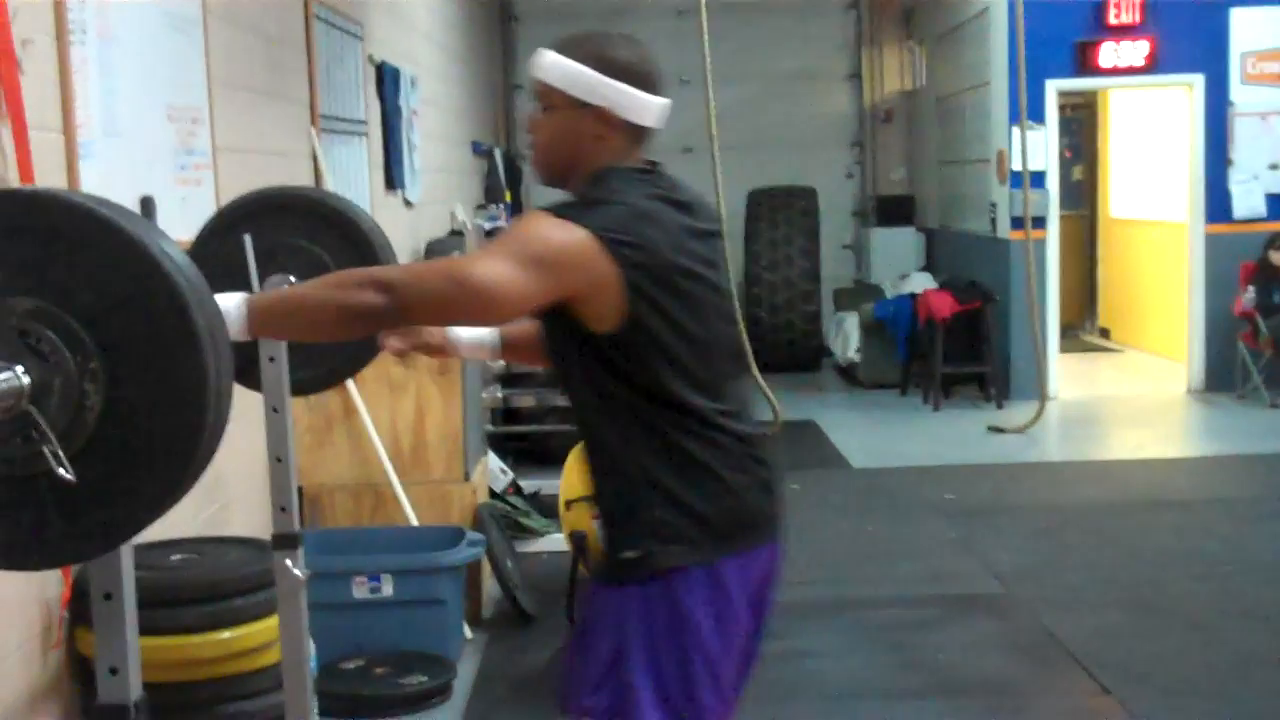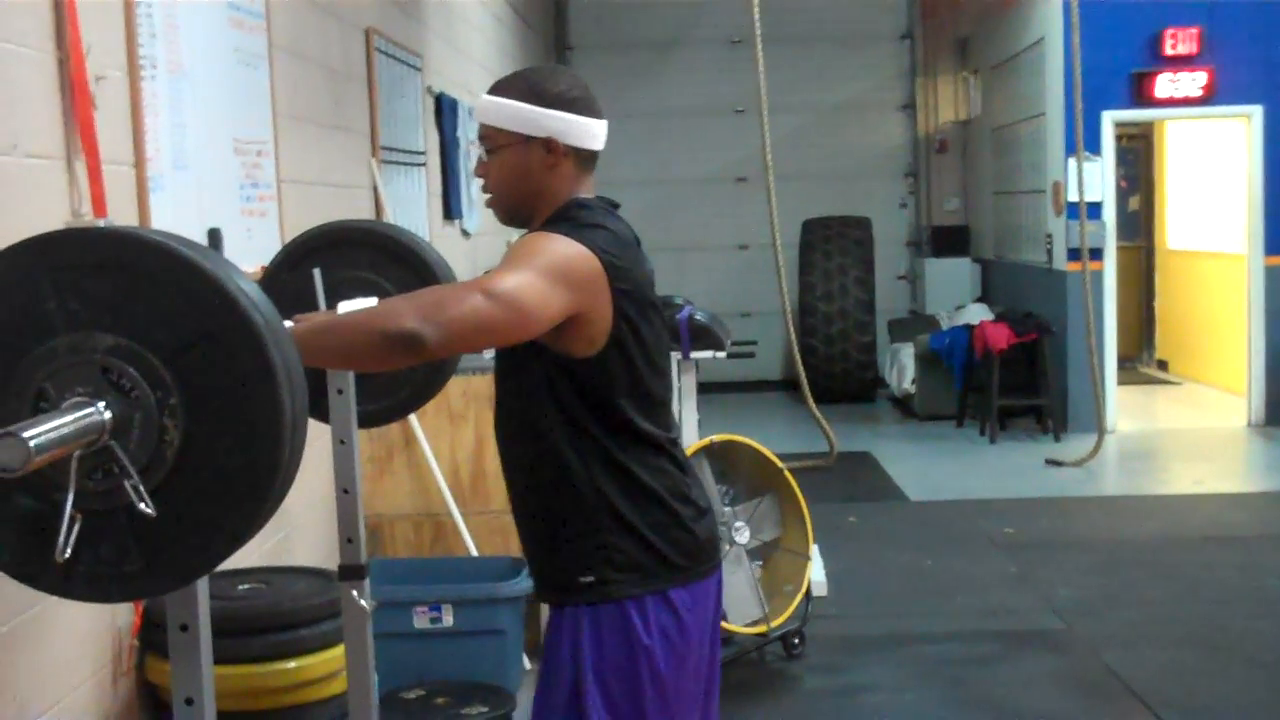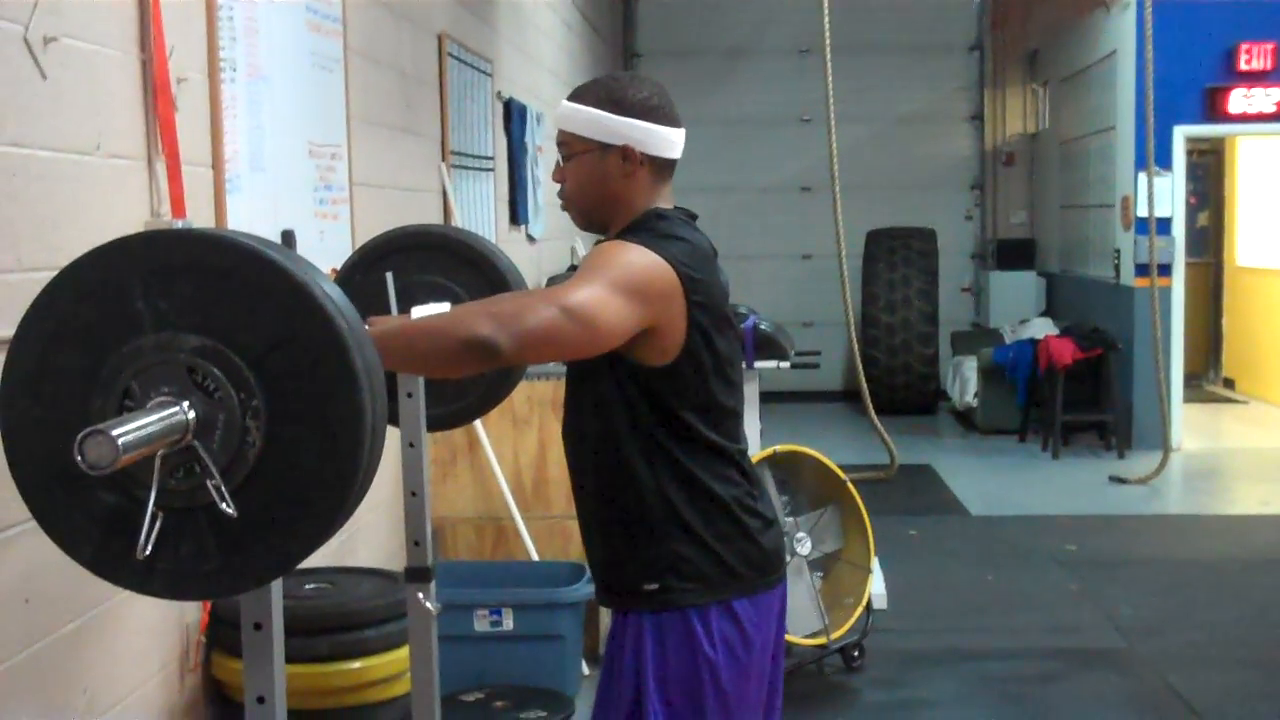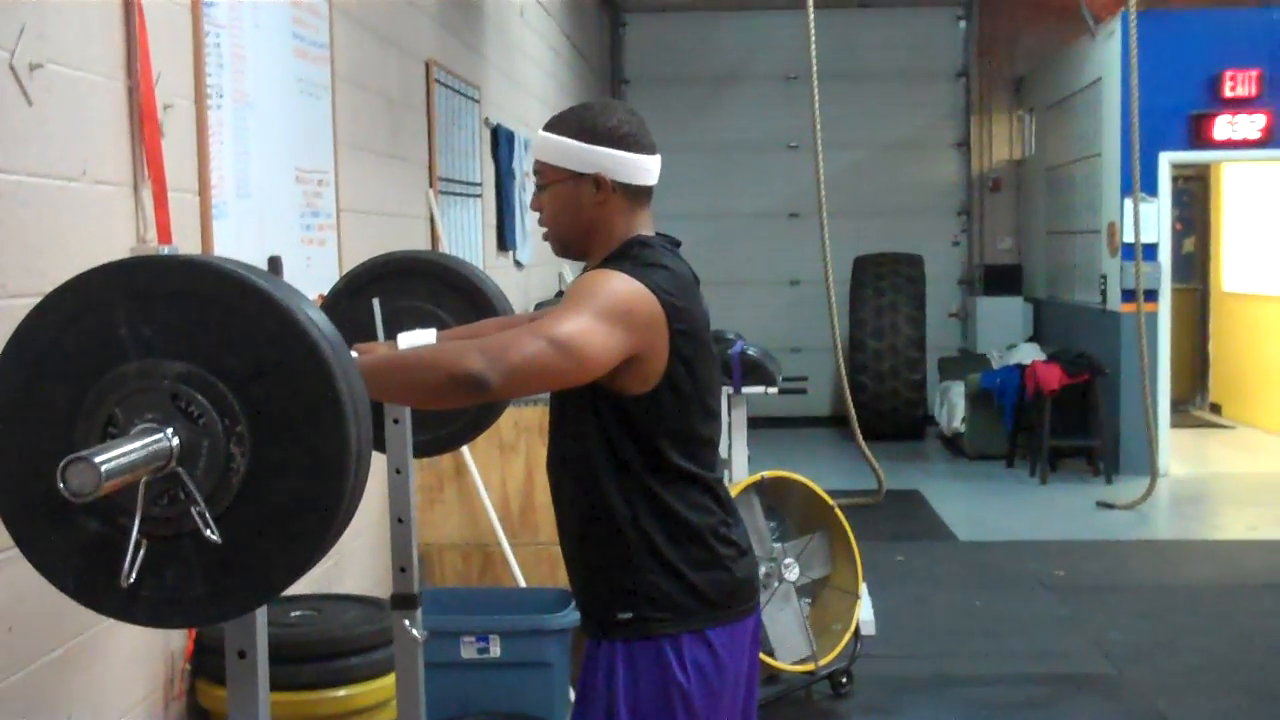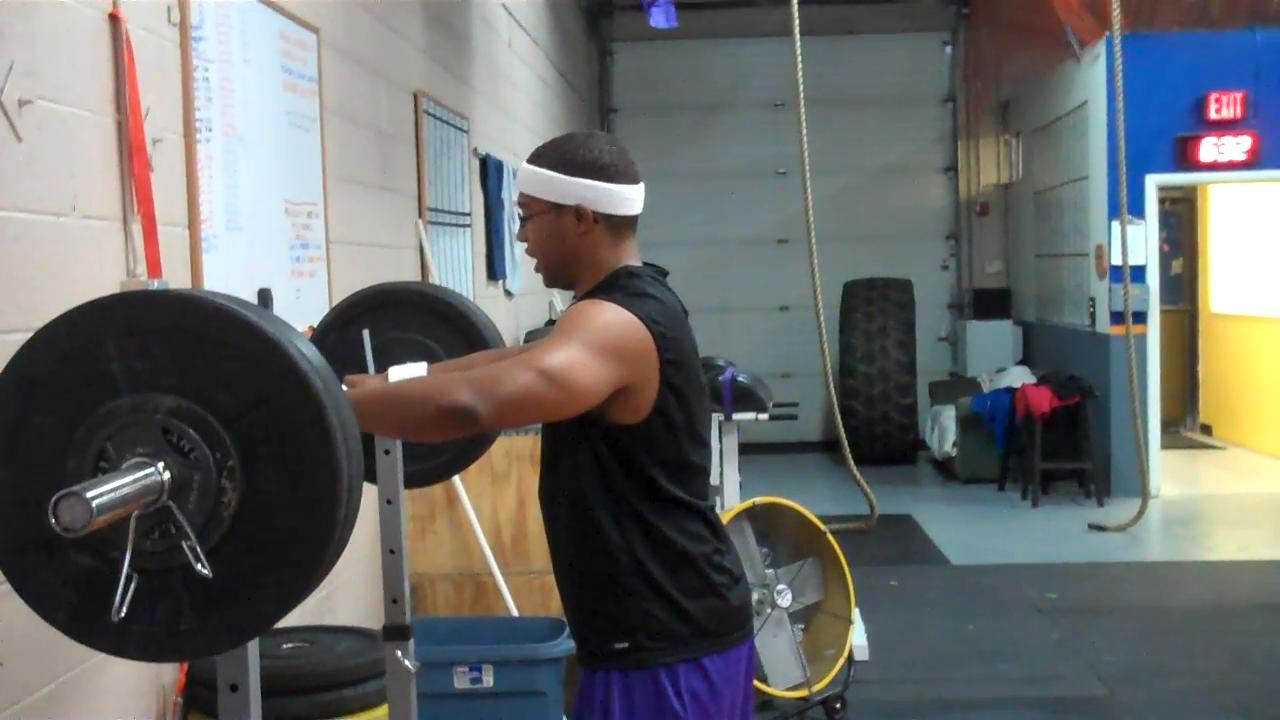
dt=1s
person 1, frame 1
left shoulder: (579, 240)
right shoulder: (674, 211)
left elbow: (388, 297)
left wrist: (225, 312)
right wrist: (467, 339)
left hip: (680, 543)
right hip: (719, 521)
person 1, frame 2
left shoulder: (566, 257)
right shoulder: (593, 240)
left elbow: (418, 330)
right elbow: (458, 308)
right wrist: (324, 323)
left hip: (627, 576)
right hip: (653, 558)
person 1, frame 3
left shoulder: (643, 267)
right shoulder: (668, 250)
left elbow: (493, 338)
right elbow: (541, 308)
right wrist: (401, 327)
left hip: (693, 588)
right hip: (720, 567)
person 1, frame 4
left shoulder: (626, 294)
right shoulder: (650, 276)
left elbow: (479, 370)
right elbow: (531, 331)
right wrist: (395, 353)
left hip: (666, 616)
right hip: (698, 594)
person 1, frame 5
left shoulder: (615, 325)
right shoulder: (637, 304)
left elbow: (468, 403)
right elbow: (522, 362)
right wrist: (387, 385)
left hip: (662, 645)
right hip: (689, 622)
